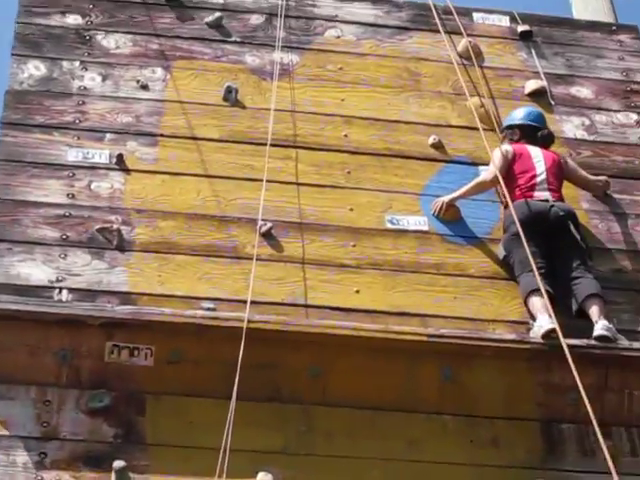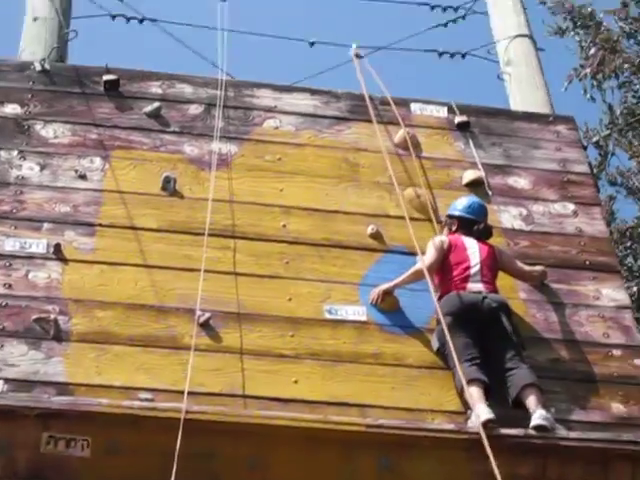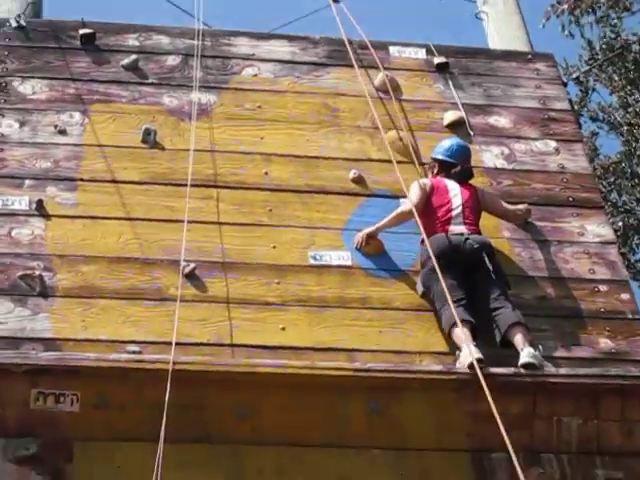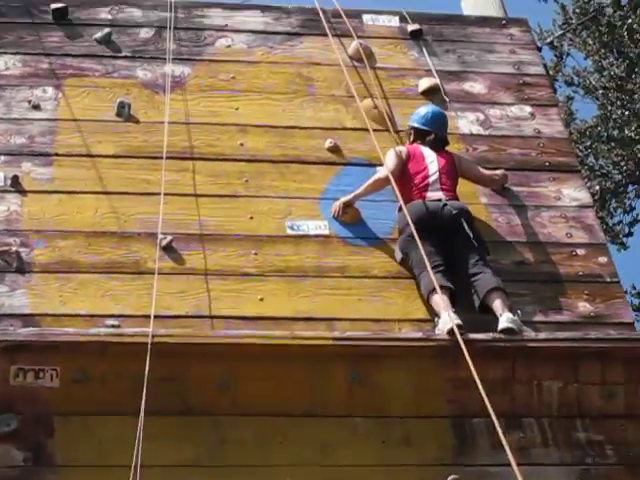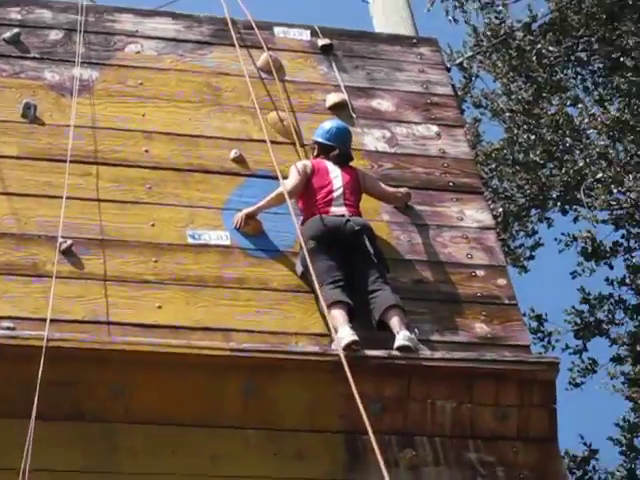
dt=0.3s
person 1, frame 1
left shoulder: (506, 150)
right shoulder: (557, 158)
left elbow: (489, 179)
right elbow: (596, 185)
left wrist: (452, 197)
right wrist: (604, 183)
left hip: (523, 212)
right hip: (561, 212)
left knee: (529, 270)
right knee: (577, 271)
left ankle: (543, 318)
right ankle: (601, 321)
person 1, frame 2
left shoulder: (442, 241)
right shoulder: (493, 250)
left elbow: (426, 267)
right elbow: (532, 275)
left wrist: (391, 285)
right wrist: (540, 272)
left hip: (457, 304)
right hip: (494, 305)
left knee: (466, 361)
right knee: (512, 361)
left ankle: (480, 407)
right ankle: (537, 410)
person 1, frame 3
left shoulder: (424, 184)
right shoulder: (476, 191)
left elbow: (409, 210)
right elbow: (515, 214)
left wrist: (375, 229)
right wrist: (523, 210)
left hip: (440, 247)
right hip: (478, 246)
left knee: (451, 302)
right knee: (498, 301)
left ankle: (468, 349)
right ankle: (525, 348)
person 1, frame 4
left shoulder: (400, 152)
right shoulder: (452, 158)
left elbow: (385, 176)
right elbow: (493, 179)
left wrist: (352, 197)
right wrist: (501, 176)
left hip: (418, 213)
right hip: (455, 212)
left knee: (430, 269)
right knee: (477, 266)
left ankle: (447, 315)
right ankle: (504, 313)
person 1, frame 5
left shoulder: (305, 166)
right shoulder: (357, 174)
left elbow: (289, 191)
right elbow: (397, 197)
left wrist: (255, 209)
right wrist: (403, 193)
left hip: (320, 228)
right hip: (357, 228)
left knee: (330, 283)
right knee: (376, 283)
left ankle: (344, 330)
right ankle: (402, 331)
